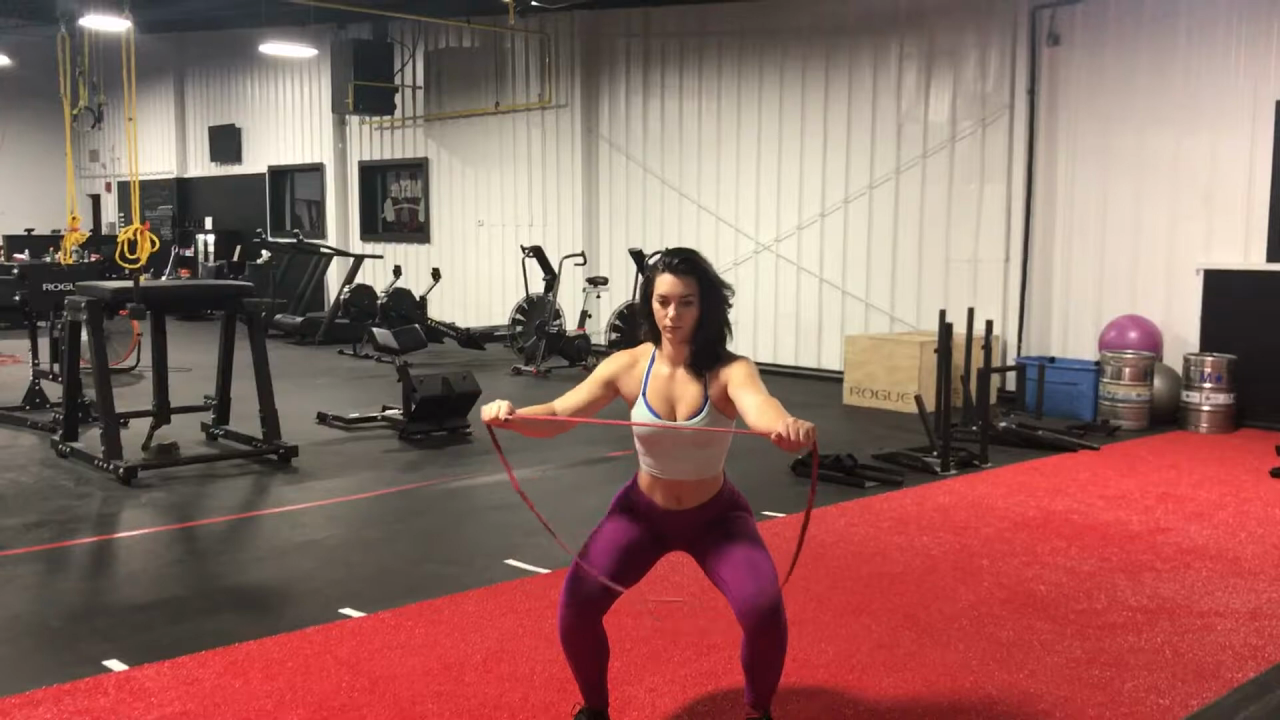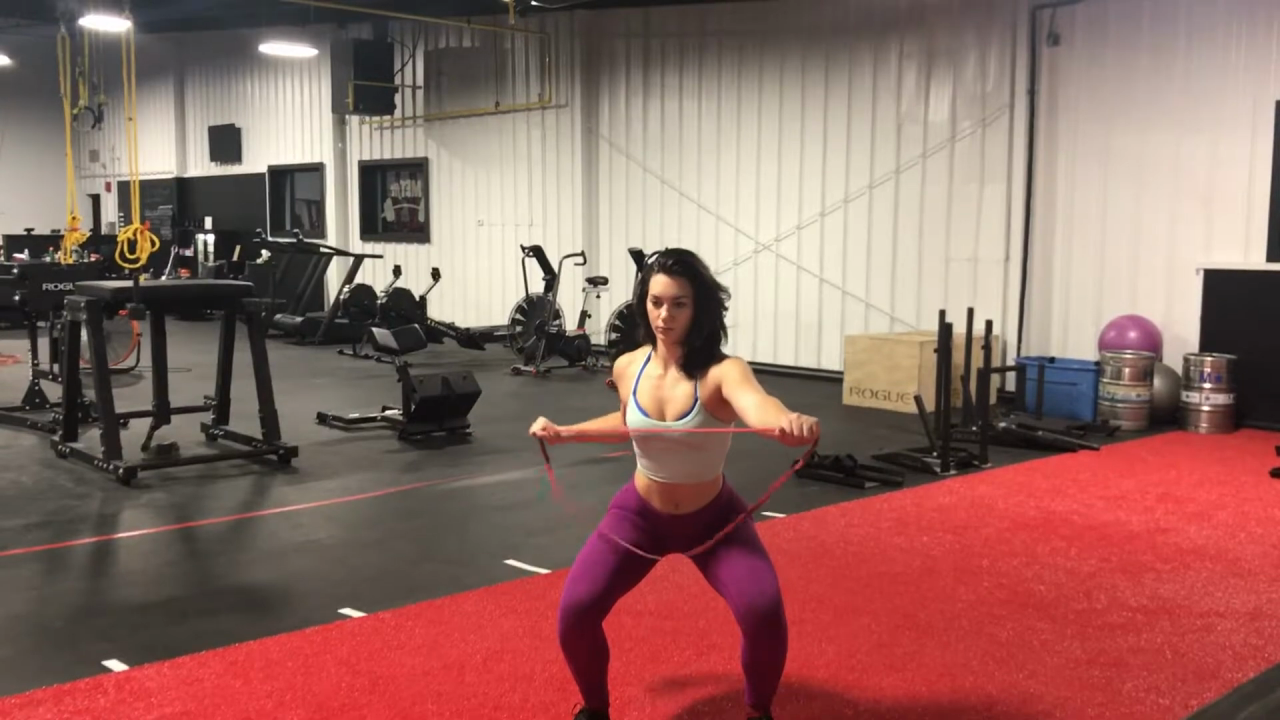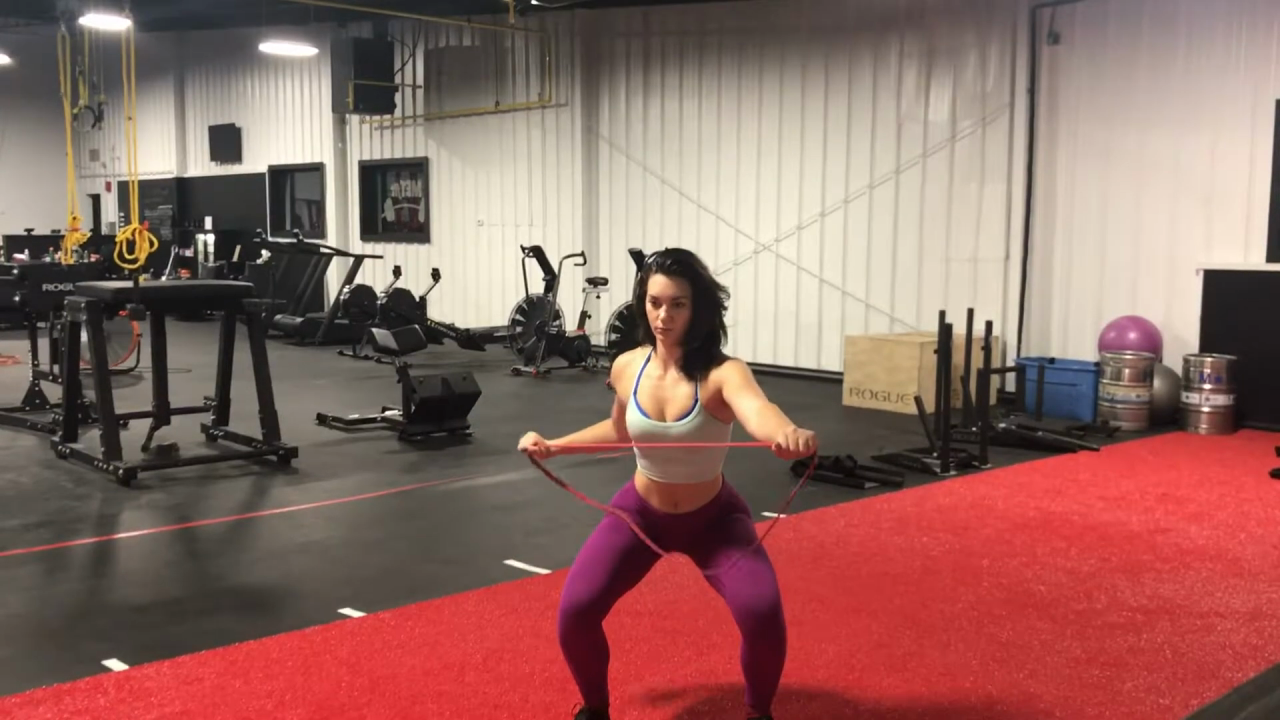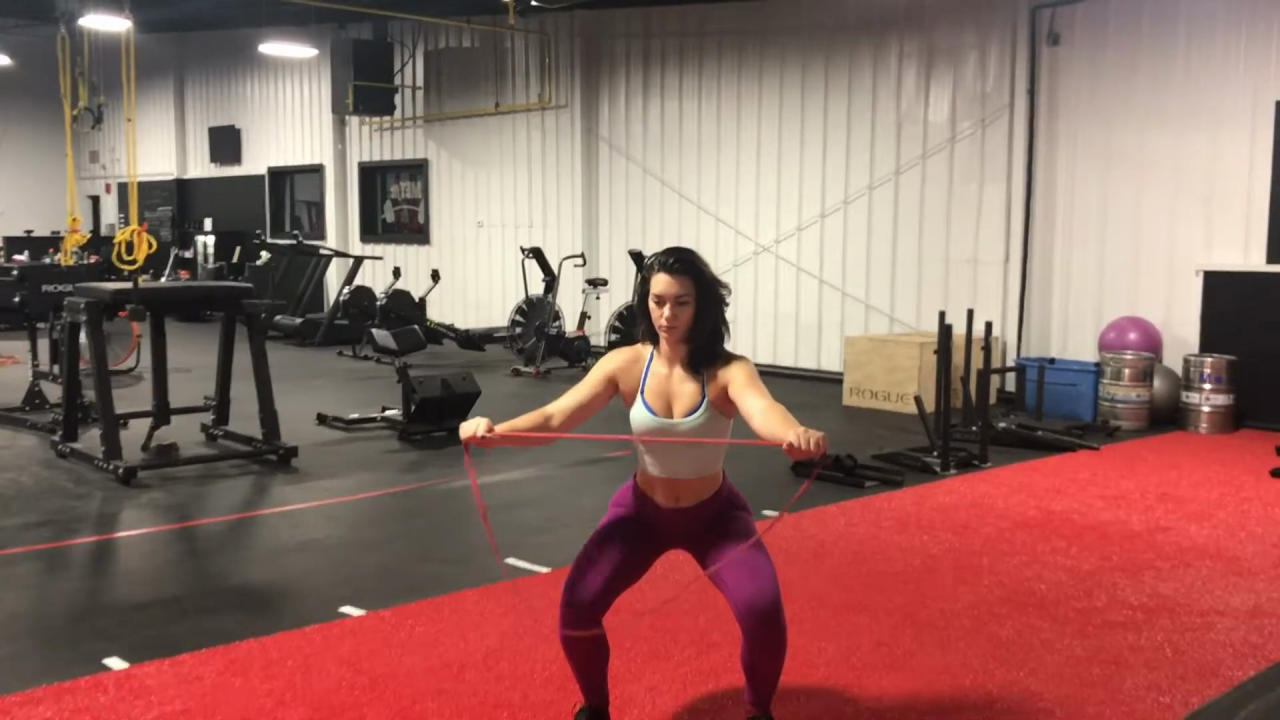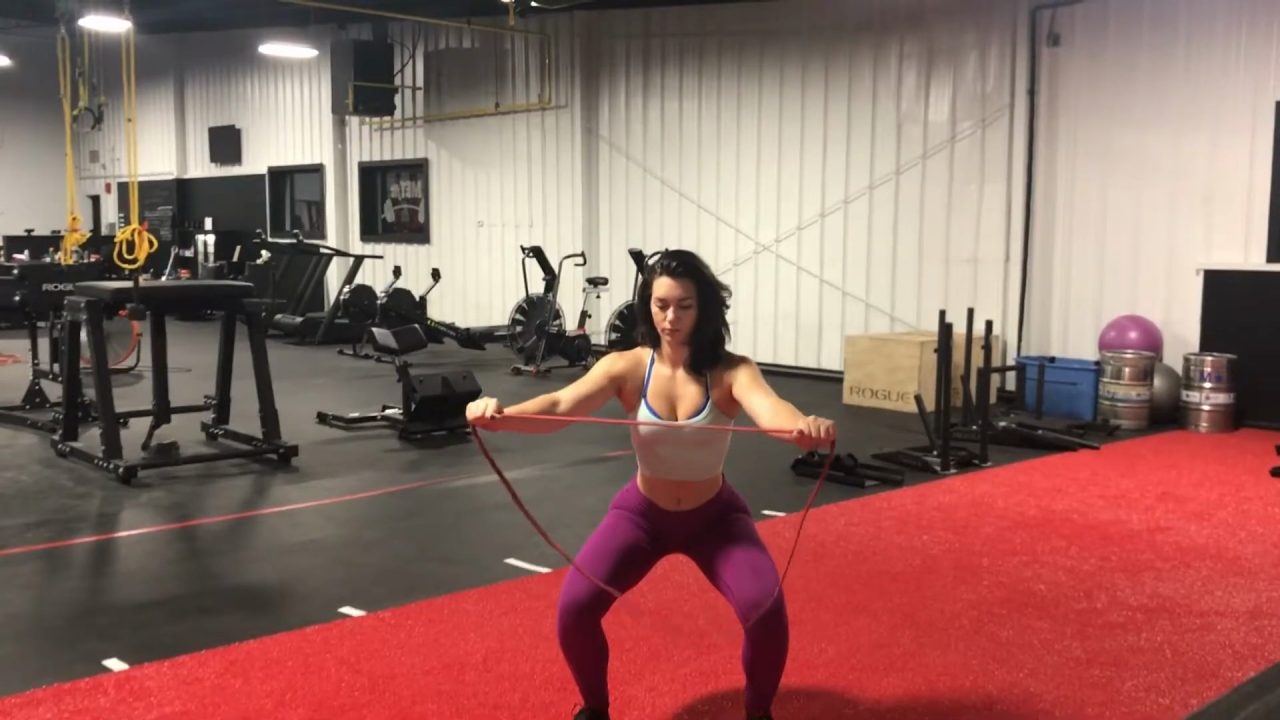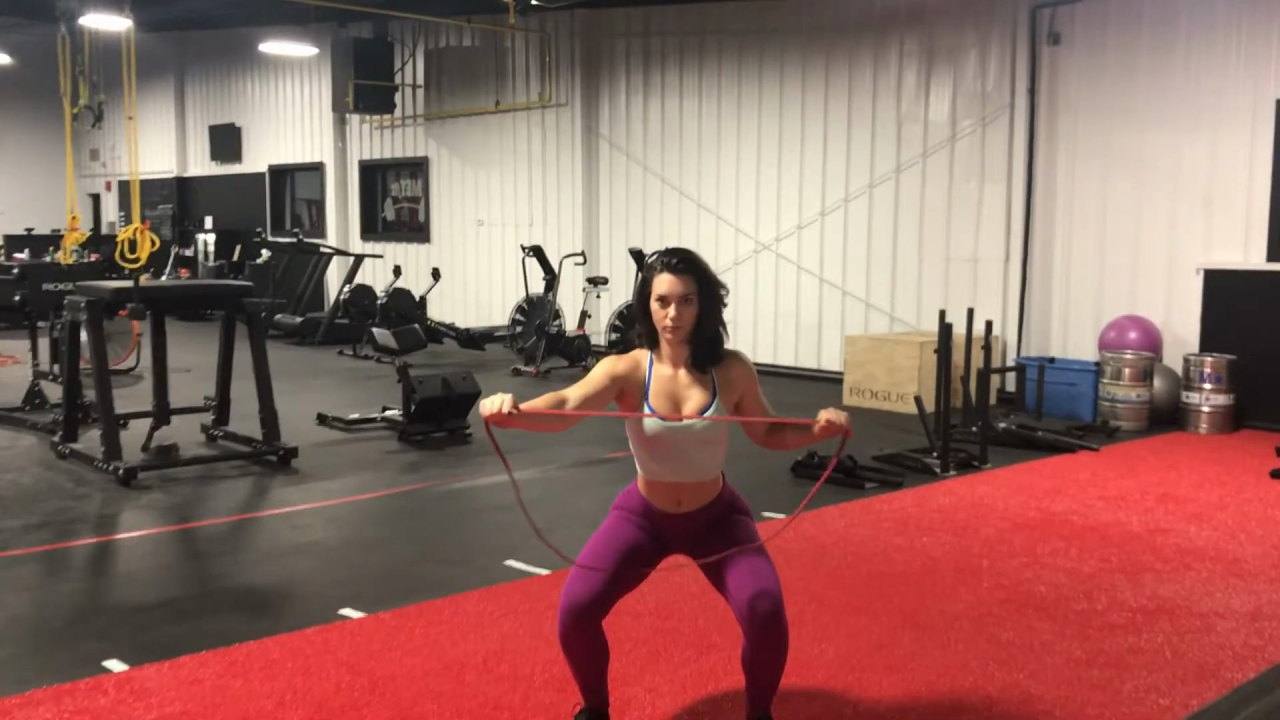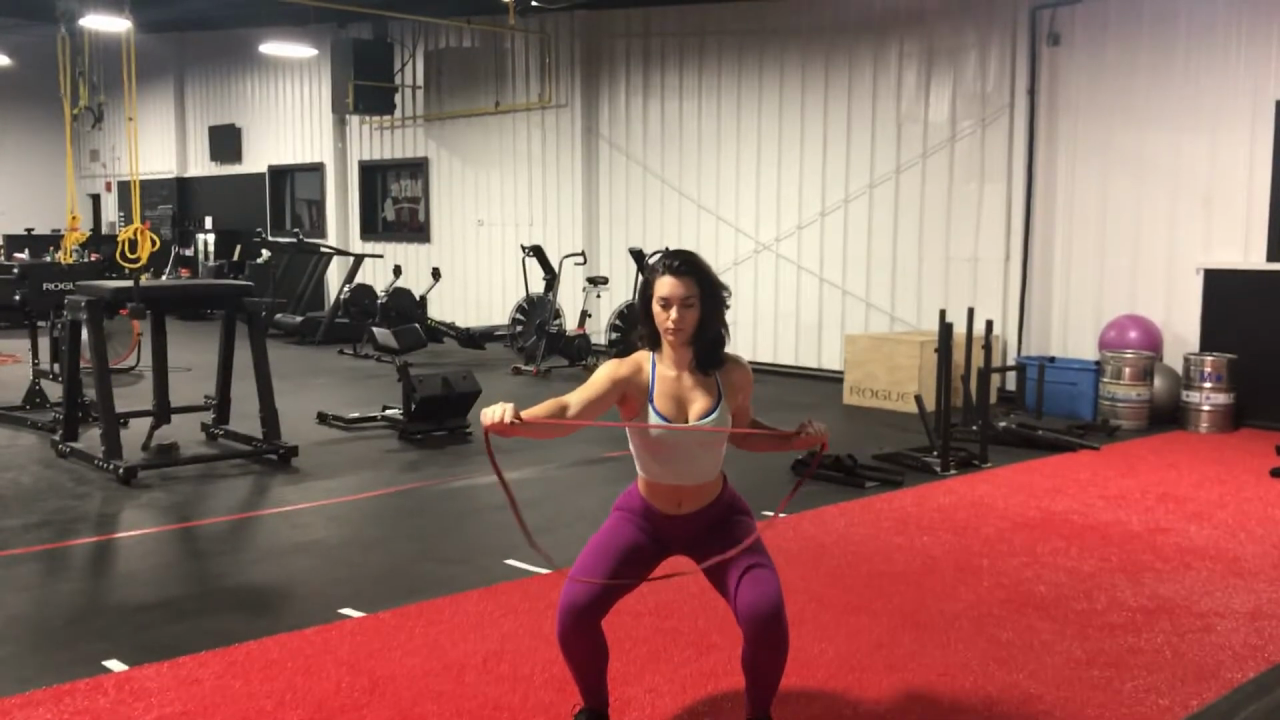
dt=0.5s
person 1, frame 1
left shoulder: (730, 371)
right shoulder: (627, 365)
left elbow: (759, 406)
right elbow: (558, 414)
left wrist: (787, 427)
right wrist: (512, 416)
left hip: (715, 515)
right hip: (642, 509)
left knee: (763, 610)
right knee: (577, 605)
person 1, frame 2
left shoulder: (723, 371)
right shoulder: (628, 367)
left elbow: (757, 405)
left wrist: (790, 422)
right wrist: (563, 432)
left hip: (714, 518)
right hip: (640, 511)
left knee: (765, 615)
right knee: (575, 611)
person 1, frame 3
left shoulder: (724, 373)
right shoulder: (627, 368)
left elbow: (758, 411)
left wrist: (789, 434)
right wrist: (551, 446)
left hip: (714, 517)
right hip: (640, 511)
left knee: (763, 616)
right knee: (575, 611)
person 1, frame 4
left shoulder: (729, 371)
right shoulder: (625, 364)
left elbow: (764, 411)
right elbow: (555, 417)
left wrist: (798, 434)
right wrist: (497, 430)
left hip: (714, 513)
right hip: (642, 509)
left knee: (763, 612)
right knee: (575, 607)
person 1, frame 5
left shoulder: (732, 371)
right shoulder: (625, 367)
left elbow: (775, 414)
right elbow: (560, 406)
left wrist: (809, 427)
right wrist: (500, 415)
left hip: (714, 516)
right hip: (642, 512)
left knee: (766, 612)
right knee: (574, 607)
person 1, frame 6
left shoulder: (732, 370)
right shoulder: (626, 369)
left elbow: (769, 434)
right elbow: (566, 405)
left wrist: (822, 427)
right wrist: (513, 413)
left hip: (716, 516)
right hip: (642, 514)
left knee: (766, 615)
right knee: (576, 609)
person 1, frame 7
left shoulder: (732, 373)
right shoulder: (626, 372)
right elbow: (568, 410)
left wrist: (797, 438)
right wrist: (515, 420)
left hip: (717, 518)
right hip: (643, 516)
left knee: (766, 615)
right knee: (575, 610)
